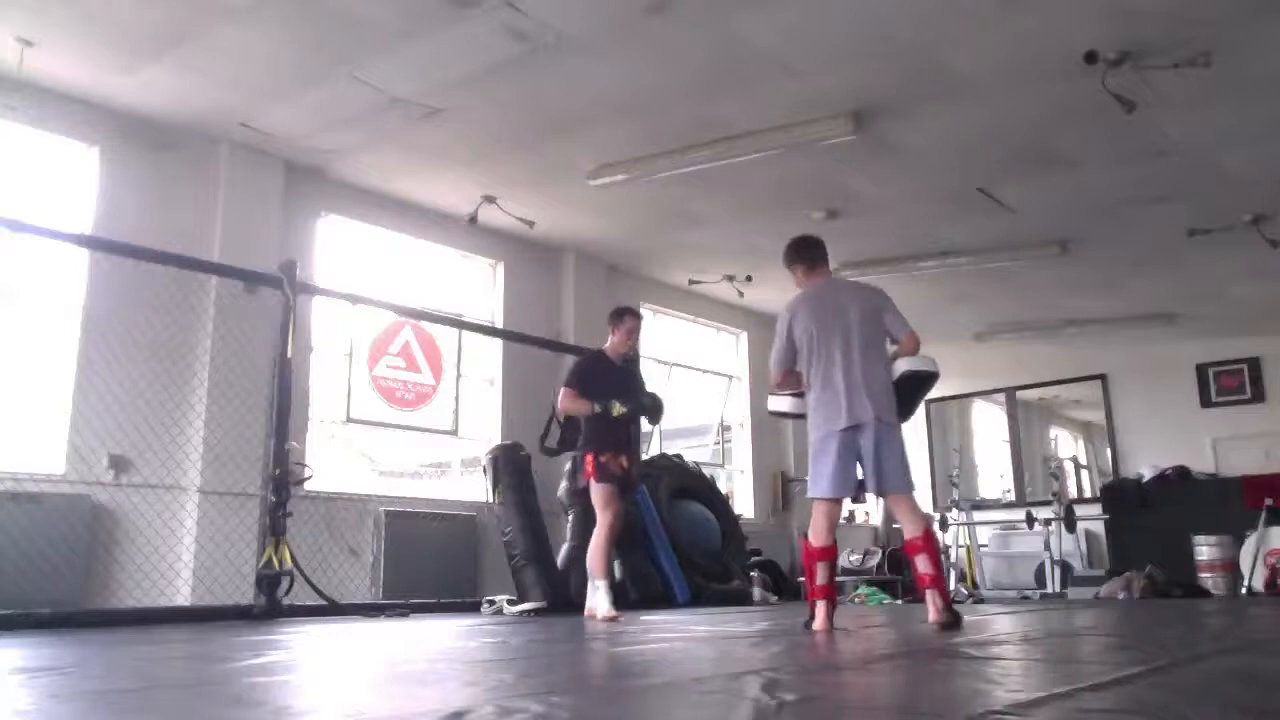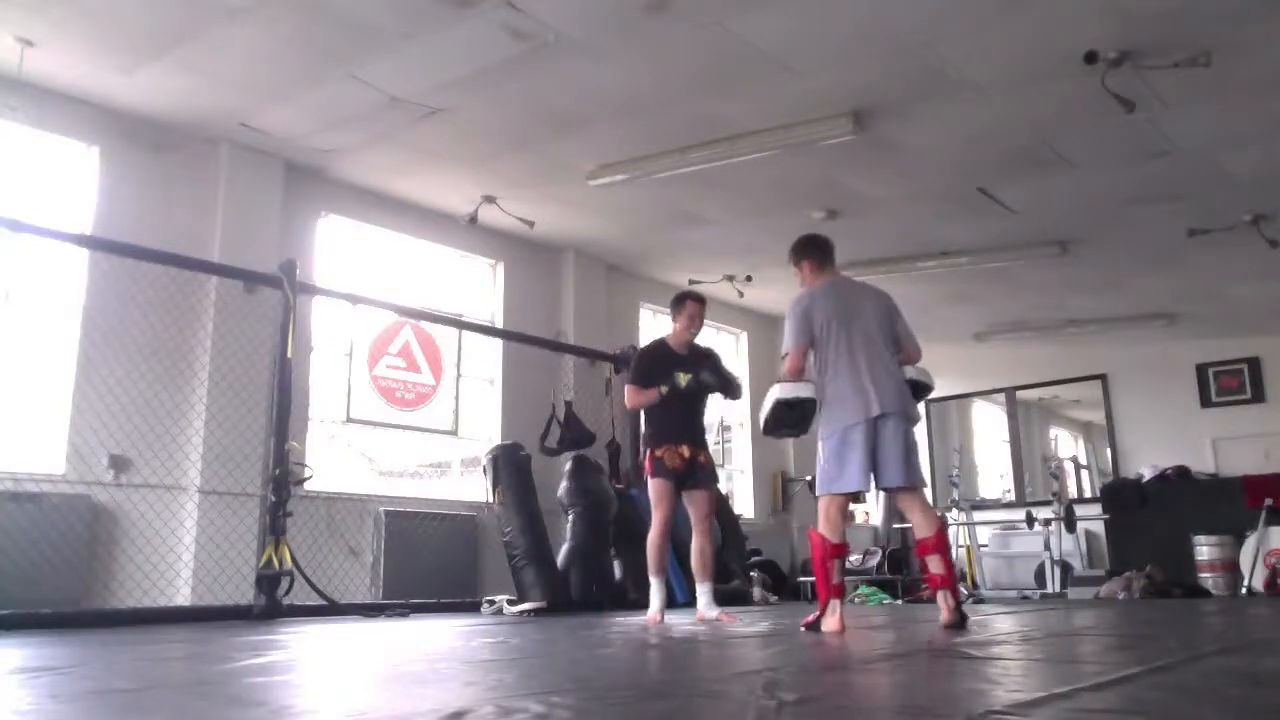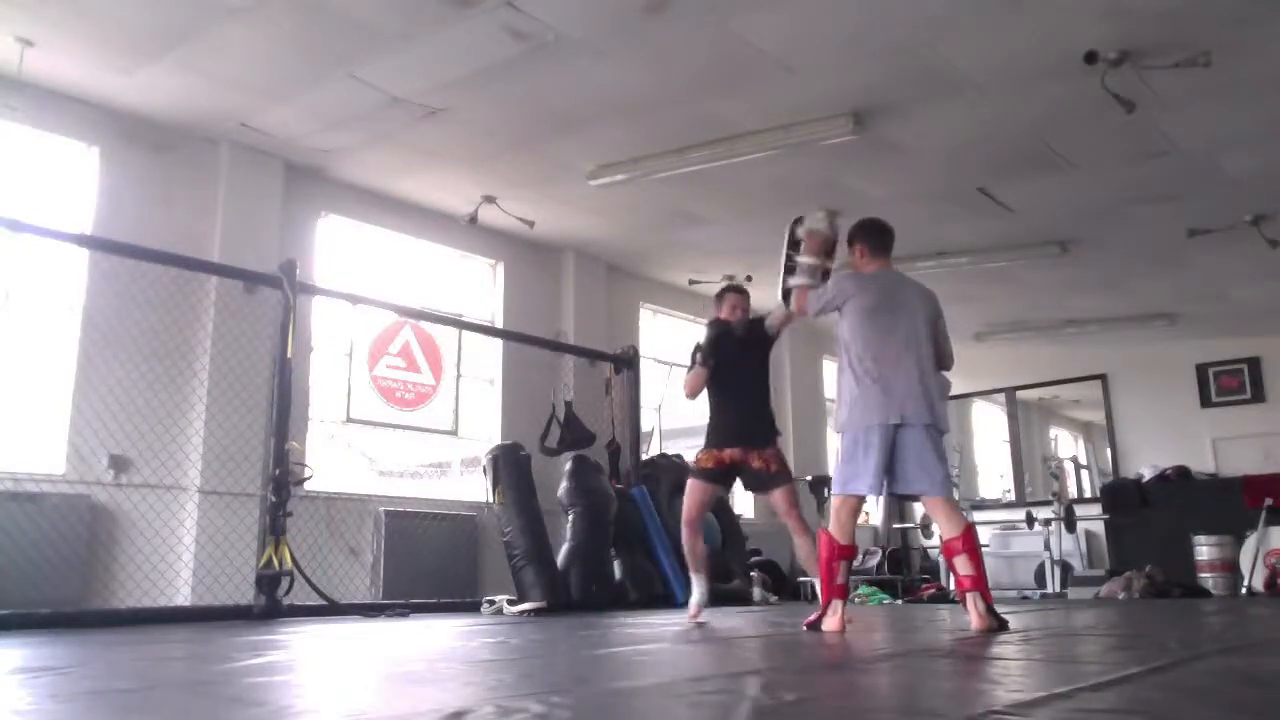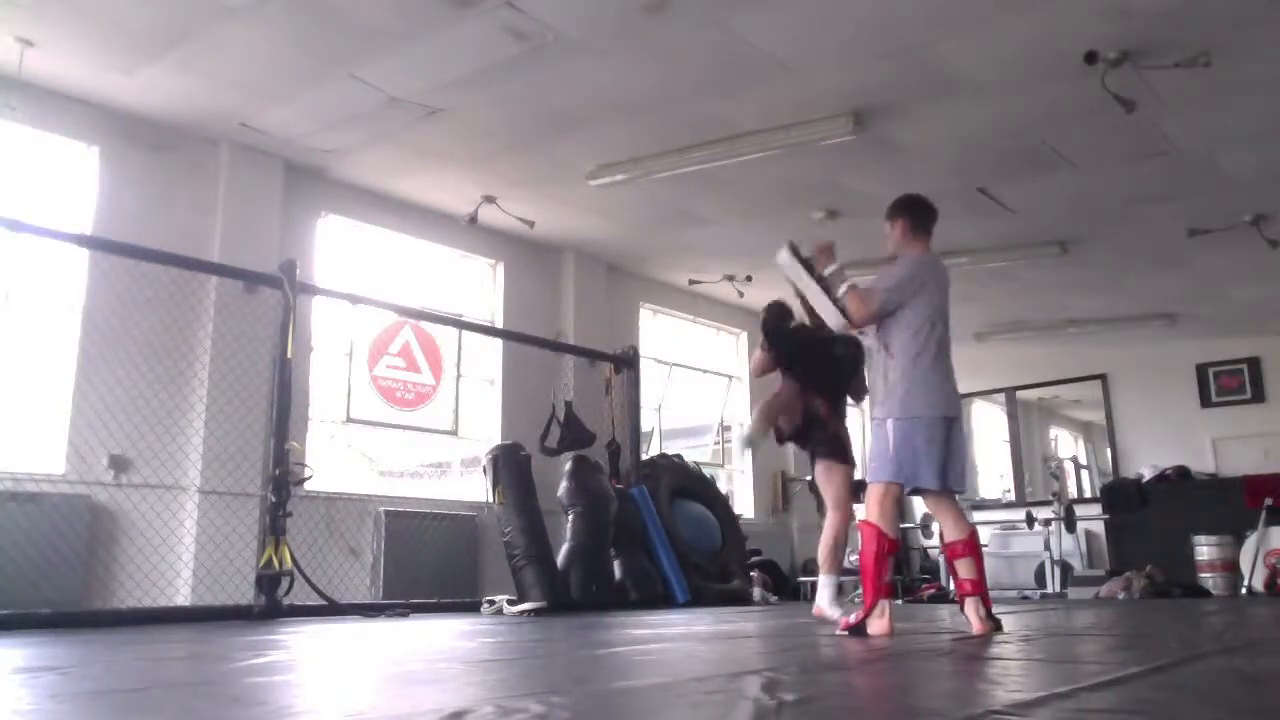
dt=1s
person 1, frame 1
left shoulder: (794, 310)
right shoulder: (871, 296)
left elbow: (779, 379)
right elbow: (911, 344)
left hip: (827, 418)
right hip: (877, 412)
left knee: (824, 511)
right knee: (903, 503)
left ankle: (821, 609)
right ankle: (936, 600)
person 1, frame 2
left shoulder: (805, 302)
right shoulder: (877, 296)
left elbow: (794, 367)
right elbow: (913, 354)
left hip: (843, 413)
right hip: (891, 407)
left knee: (830, 507)
right knee: (912, 499)
left ankle: (831, 609)
right ankle: (947, 599)
person 1, frame 3
left shoulder: (849, 285)
right shoulder: (923, 295)
left elbow: (800, 305)
right elbow: (946, 361)
left wrist: (810, 258)
left hip: (866, 416)
right hip: (918, 414)
left knee: (843, 508)
right knee: (942, 505)
left ankle: (832, 609)
right ankle: (978, 604)
person 1, frame 4
left shoulder: (913, 267)
right shoulder: (928, 269)
left elbow: (859, 313)
right elbow: (883, 318)
left wrist: (831, 270)
left hip: (907, 402)
right hip: (935, 403)
left knee: (881, 497)
right knee: (942, 501)
left ankle: (876, 610)
right ankle: (977, 607)
person 2, frame 1
left shoulder: (631, 371)
right shoulder: (589, 364)
right elbow: (564, 403)
left wrist: (643, 408)
right wrist: (604, 407)
left hip: (625, 454)
right hip: (599, 452)
left knee: (611, 526)
right knee: (607, 519)
left ankle: (593, 599)
right ankle: (603, 599)
person 2, frame 2
left shoulder: (706, 357)
right shoulder: (650, 355)
left elbow: (735, 393)
right elbow: (631, 399)
left wrist: (721, 379)
right wrist: (670, 385)
left hip: (696, 447)
right hip: (662, 446)
left knee: (703, 524)
right knee: (662, 519)
left ankle: (705, 603)
right ankle: (657, 599)
person 2, frame 3
left shoulder: (757, 335)
right shoulder: (703, 348)
left elbow: (786, 313)
right elbow: (690, 390)
right wrist: (708, 348)
left hip: (761, 446)
right hip: (718, 447)
left knee: (794, 519)
right knee: (690, 518)
right ankle: (699, 594)
person 2, frame 4
left shoulder: (848, 345)
right shoulder: (794, 335)
left elbow: (858, 395)
right elbow: (757, 370)
left wrist: (853, 363)
right wrist: (769, 339)
left hip: (830, 423)
right hip: (795, 416)
left knee: (841, 507)
right knee: (787, 390)
left ankle: (826, 598)
right ankle: (751, 436)
